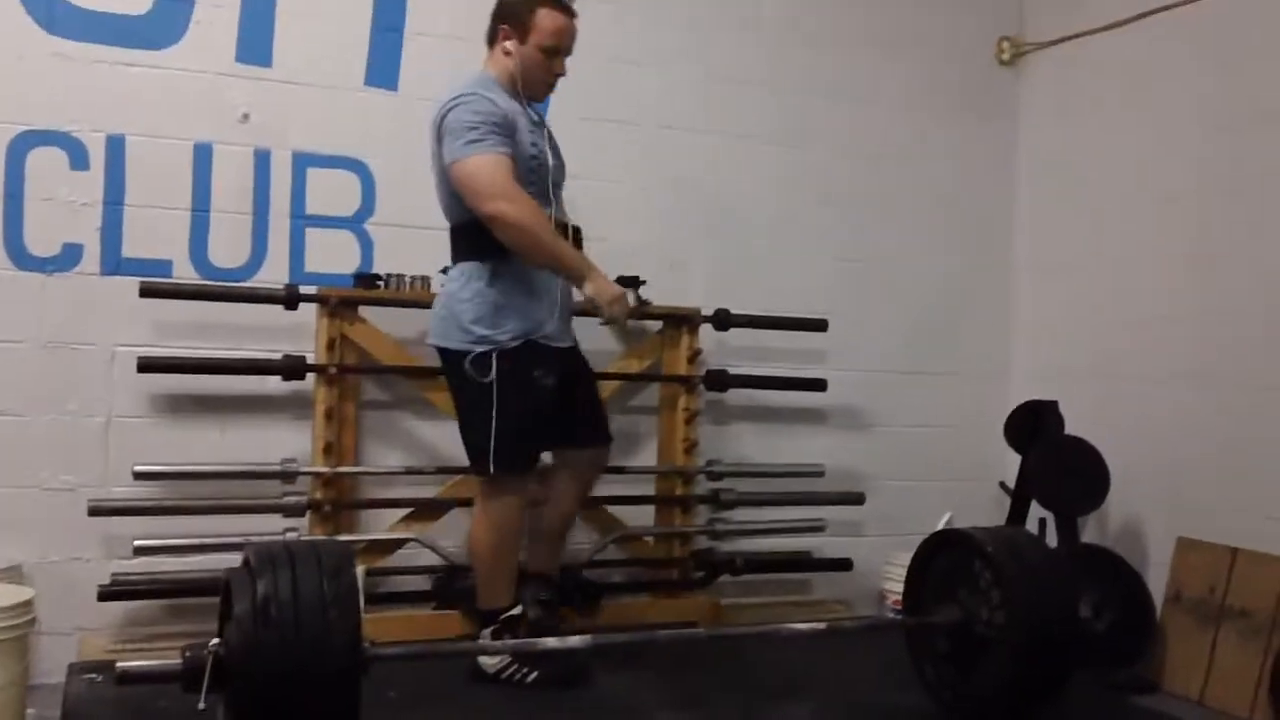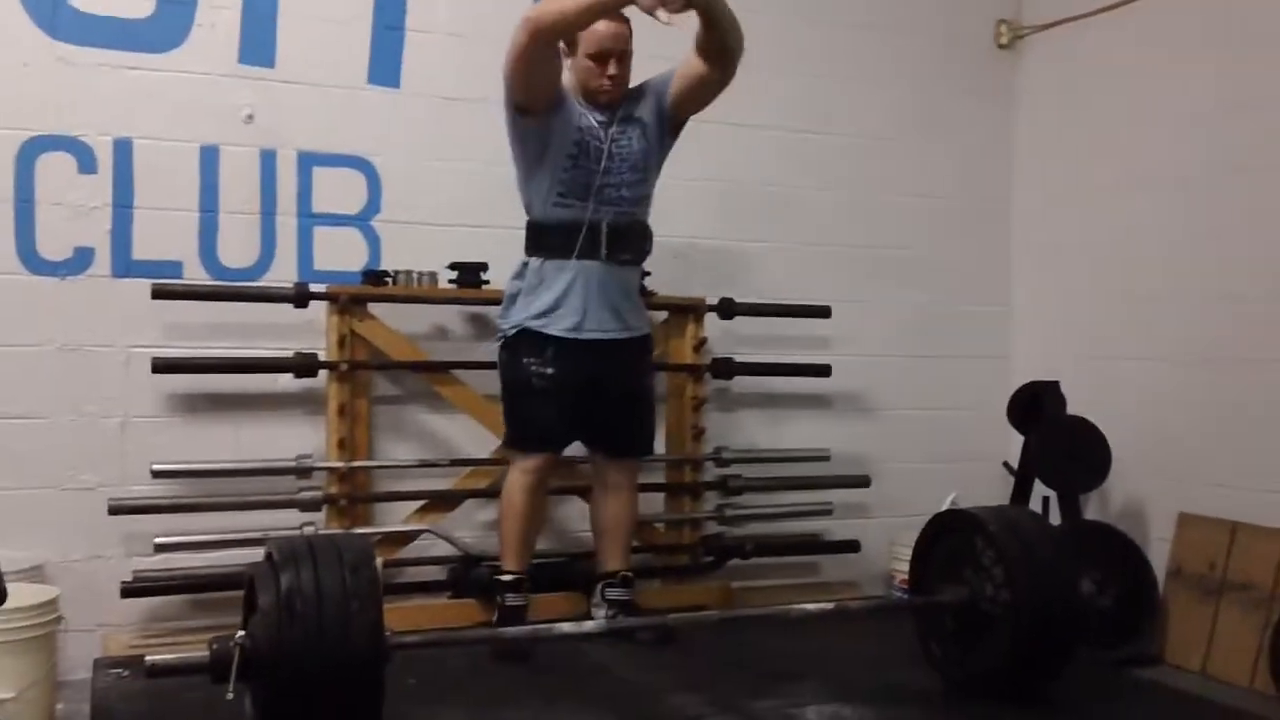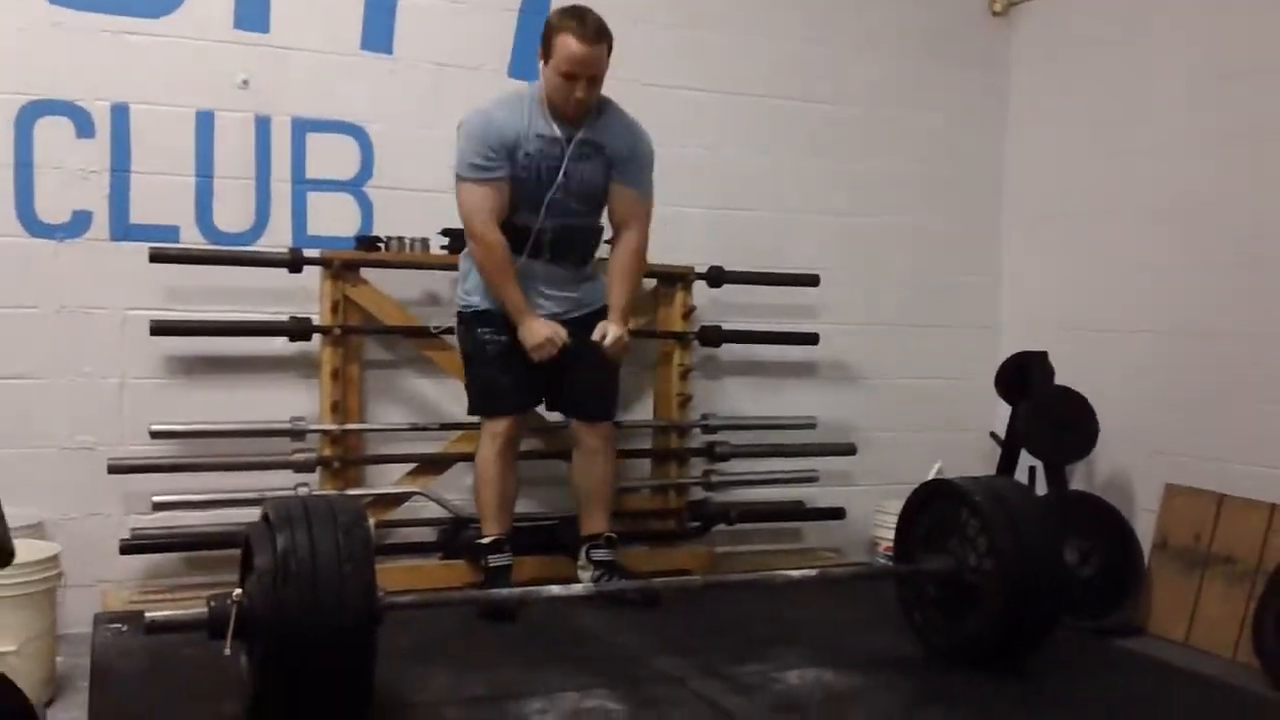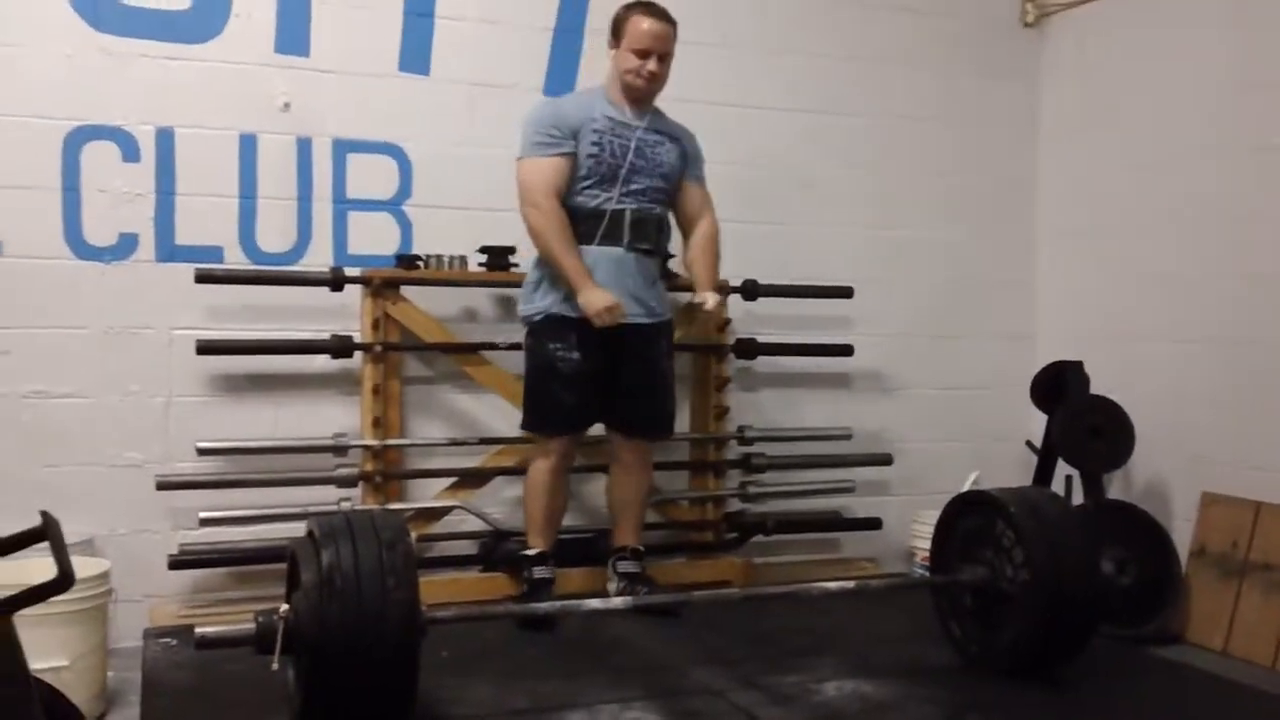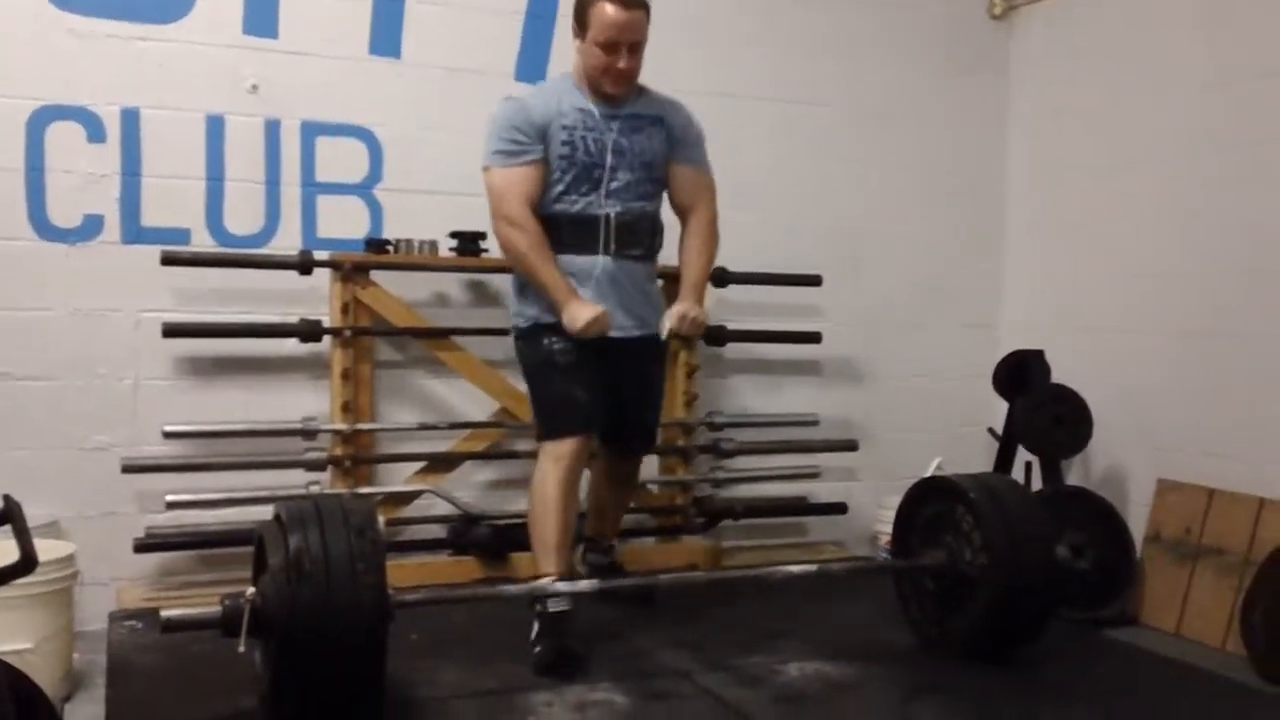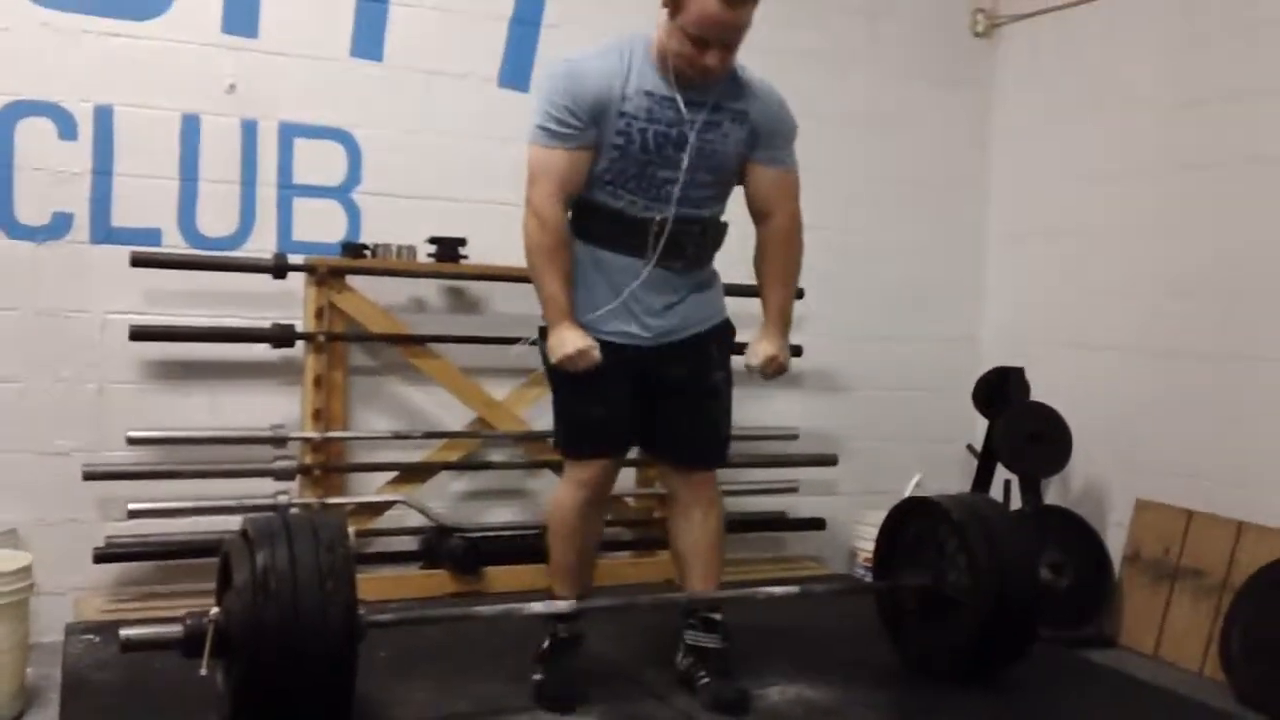
dt=0.7s
person 1, frame 1
left shoulder: (530, 119)
right shoulder: (475, 108)
right elbow: (498, 206)
left wrist: (582, 275)
right wrist: (587, 276)
left hip: (543, 324)
right hip: (492, 329)
left knee: (584, 452)
right knee: (507, 480)
left ankle: (532, 591)
right ankle: (498, 640)
person 1, frame 2
left shoulder: (651, 109)
right shoulder: (543, 110)
left elbow: (722, 60)
left hip: (622, 325)
right hip: (545, 321)
left knee: (619, 465)
right knee: (534, 459)
left ankle: (613, 596)
right ankle: (510, 600)
person 1, frame 3
left shoulder: (625, 137)
right shoulder: (493, 125)
left elbow: (631, 233)
right elbow: (482, 231)
left wrist: (617, 318)
right wrist: (525, 320)
left hip: (580, 303)
right hip: (498, 304)
left knee: (596, 427)
right knee: (502, 425)
left ankle: (598, 556)
right ankle: (495, 563)
person 1, frame 4
left shoulder: (679, 141)
right shoulder: (561, 115)
left elbow: (699, 222)
right elbow: (539, 205)
left wrist: (706, 288)
right wrist: (585, 290)
left hip: (646, 314)
right hip: (566, 310)
left knee: (635, 444)
right knee: (555, 444)
left ankle: (626, 567)
right ankle: (537, 574)
person 1, frame 5
left shoulder: (671, 119)
right shoulder: (530, 111)
left elbow: (699, 212)
right elbow: (512, 216)
left wrist: (690, 296)
right wrist: (570, 304)
left hip: (639, 317)
right hip: (557, 312)
left knee: (624, 451)
right knee: (568, 444)
left ankle: (596, 554)
right ankle: (552, 607)
person 1, frame 6
left shoulder: (762, 110)
right shoulder: (588, 80)
left elbow: (778, 220)
right elbow: (546, 206)
left wrist: (775, 328)
right wrist: (561, 321)
left hip: (692, 323)
right hip: (597, 319)
left knee: (696, 477)
right knee: (588, 472)
left ankle: (702, 639)
right ankle: (562, 632)
